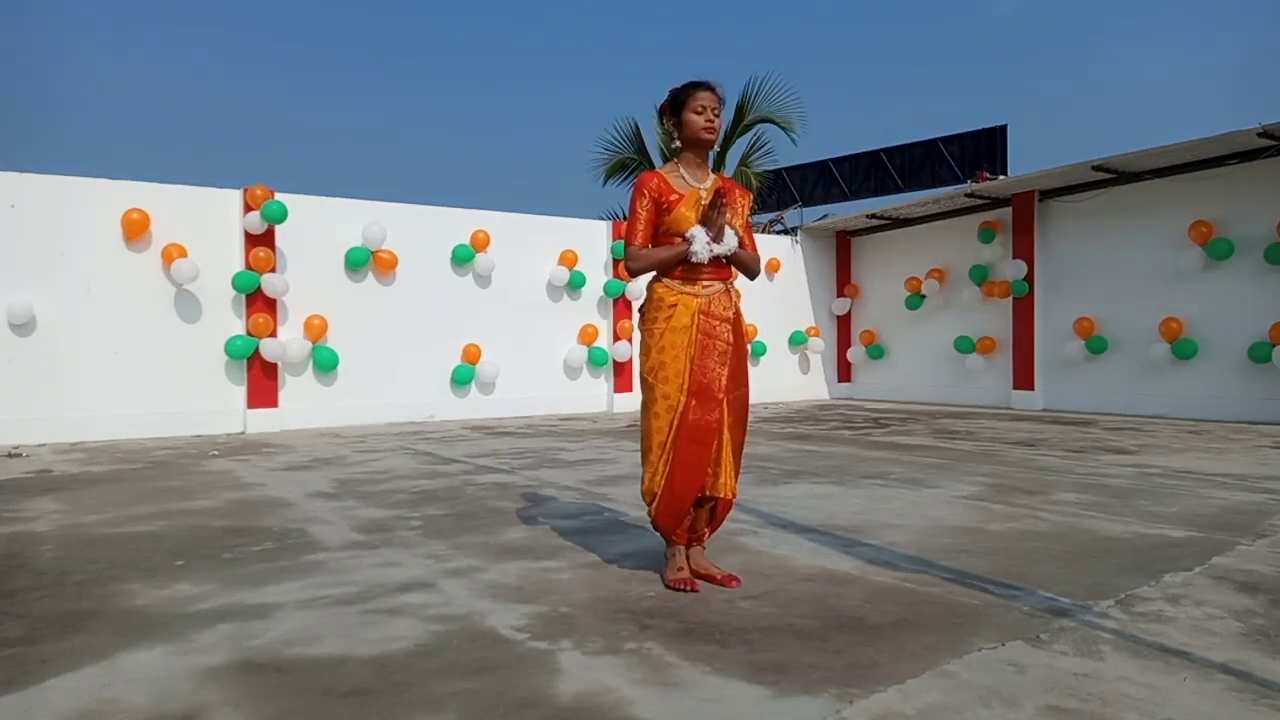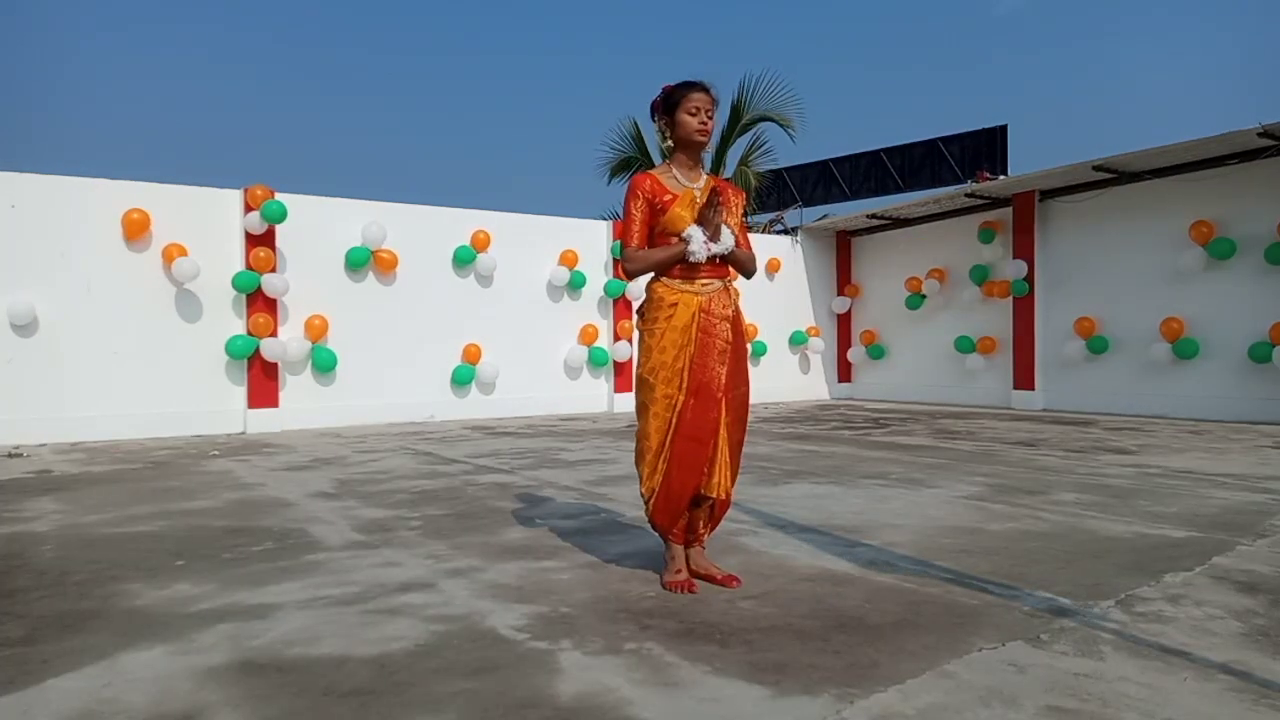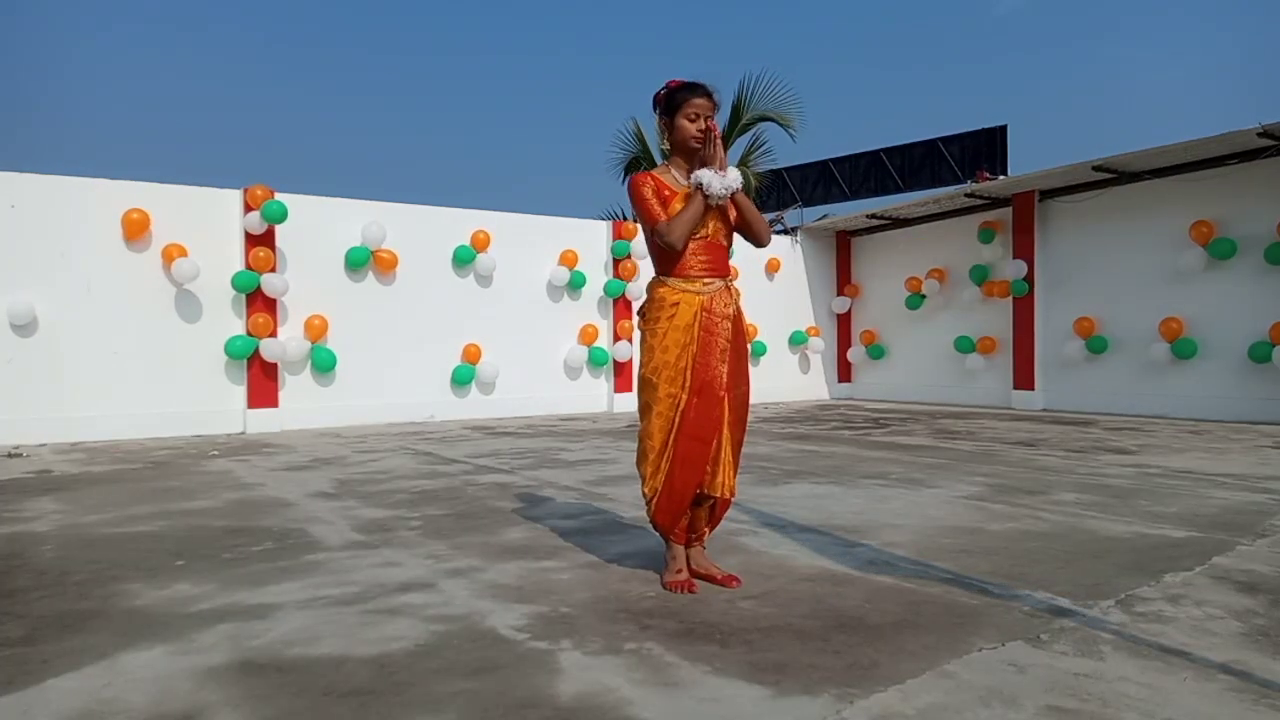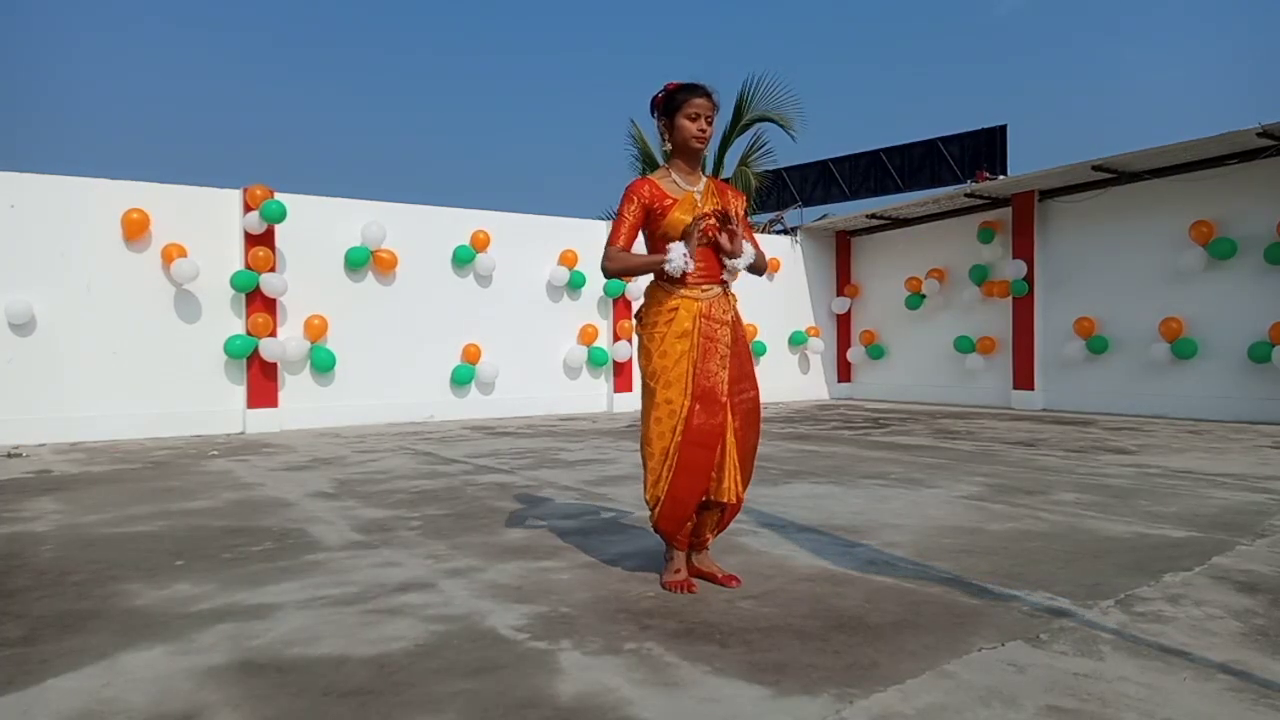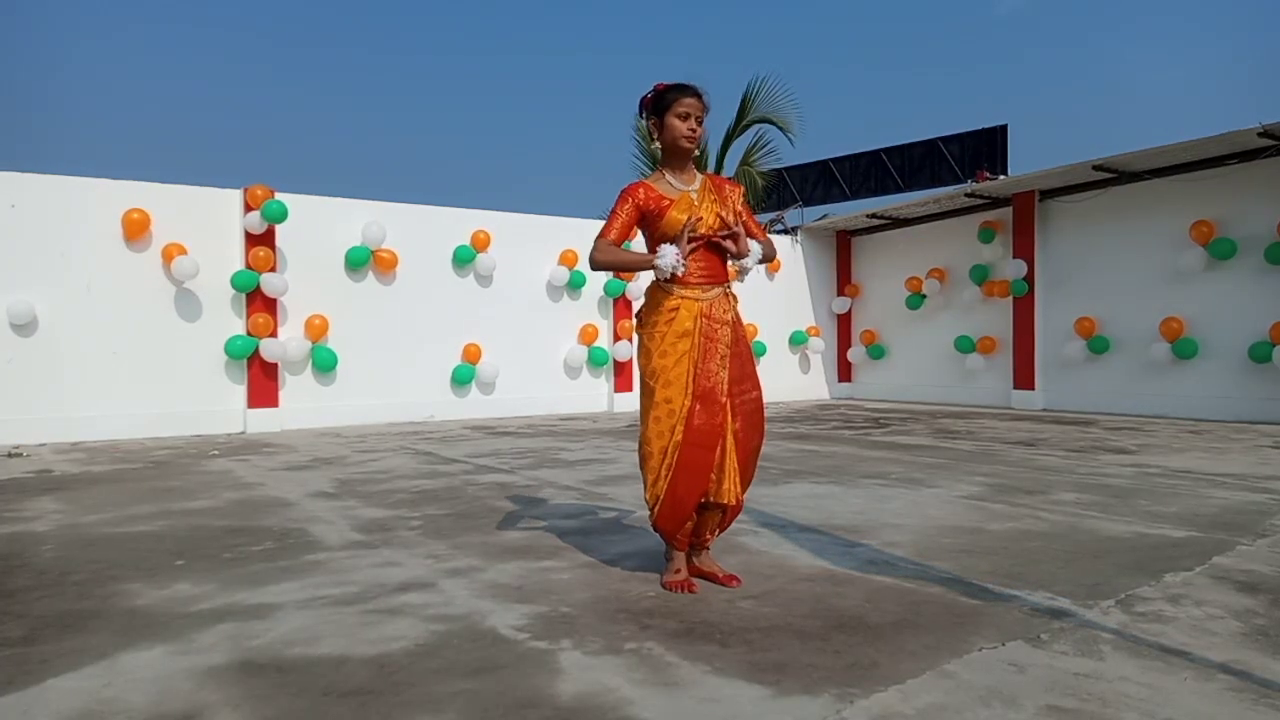
dt=0.5s
person 1, frame 1
left shoulder: (733, 192)
right shoulder: (652, 184)
left elbow: (753, 266)
right elbow: (634, 261)
left wrist: (725, 237)
right wrist: (697, 238)
left hip: (723, 320)
right hip: (672, 317)
left knee: (717, 430)
right knee: (676, 429)
left ankle: (697, 547)
right ankle: (674, 552)
person 1, frame 2
left shoulder: (727, 192)
right shoulder: (647, 185)
left elbow: (748, 265)
right elbow: (632, 262)
left wrist: (721, 236)
right wrist: (694, 238)
left hip: (722, 319)
right hip: (671, 317)
left knee: (716, 429)
right knee: (673, 428)
left ankle: (697, 546)
right ankle: (673, 551)
person 1, frame 3
left shoulder: (725, 182)
right shoulder: (647, 182)
left elbow: (762, 235)
right elbow: (671, 238)
left wrist: (726, 178)
right wrist: (705, 185)
left hip: (722, 316)
right hip: (673, 315)
left knee: (717, 427)
right knee: (675, 426)
left ankle: (697, 547)
right ankle: (674, 552)
person 1, frame 4
left shoulder: (726, 194)
right shoulder: (645, 191)
left elbow: (760, 263)
right elbow: (612, 262)
left wrist: (736, 247)
right wrist: (679, 253)
left hip: (722, 321)
right hip: (671, 321)
left knee: (728, 431)
right knee: (678, 432)
left ankle: (701, 547)
right ankle: (675, 552)
person 1, frame 5
left shoulder: (724, 189)
right shoulder: (641, 194)
left elbow: (768, 247)
right elbow: (600, 255)
left wrist: (743, 250)
right wrist: (667, 258)
left hip: (721, 320)
right hip: (672, 321)
left knee: (728, 430)
right knee: (676, 431)
left ankle: (702, 548)
right ankle: (675, 552)
